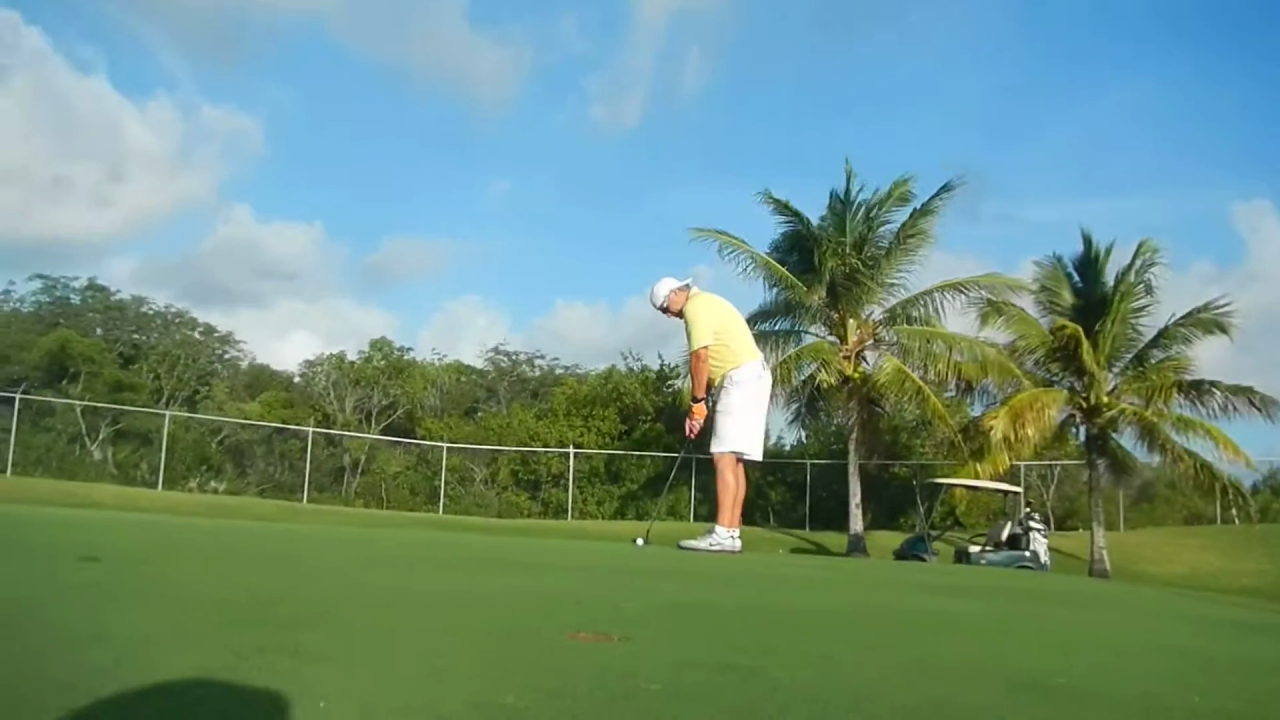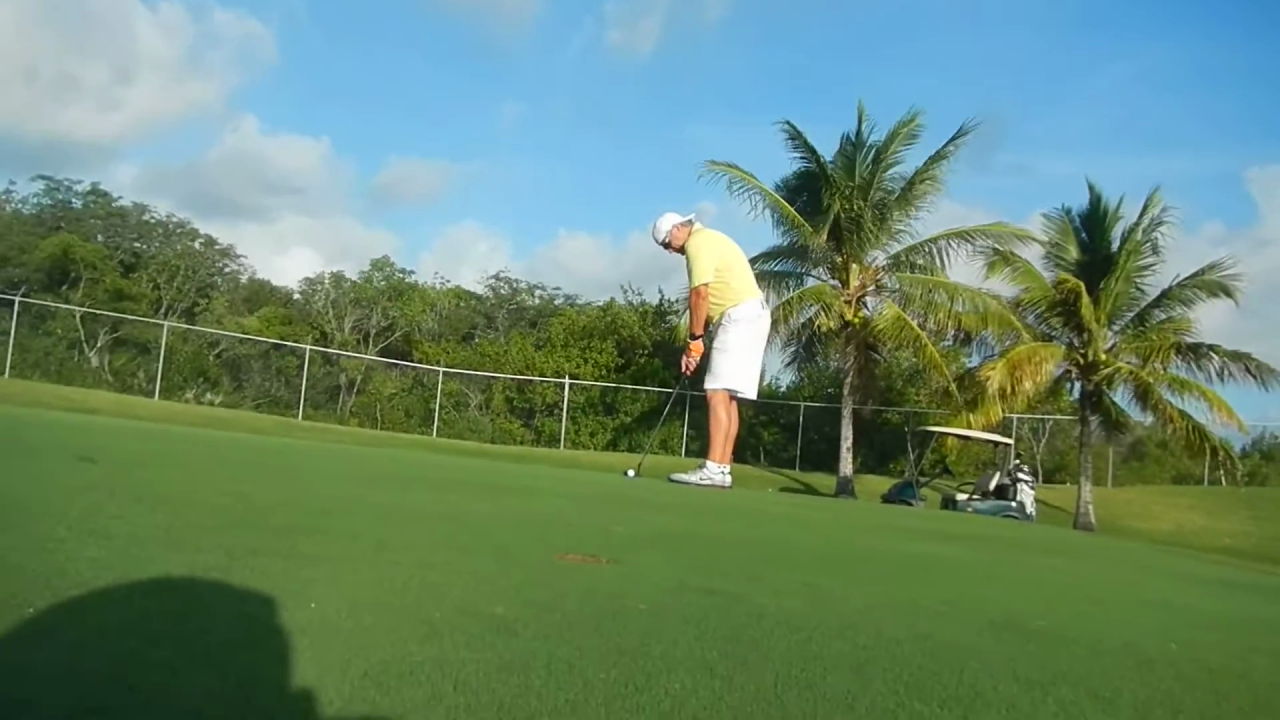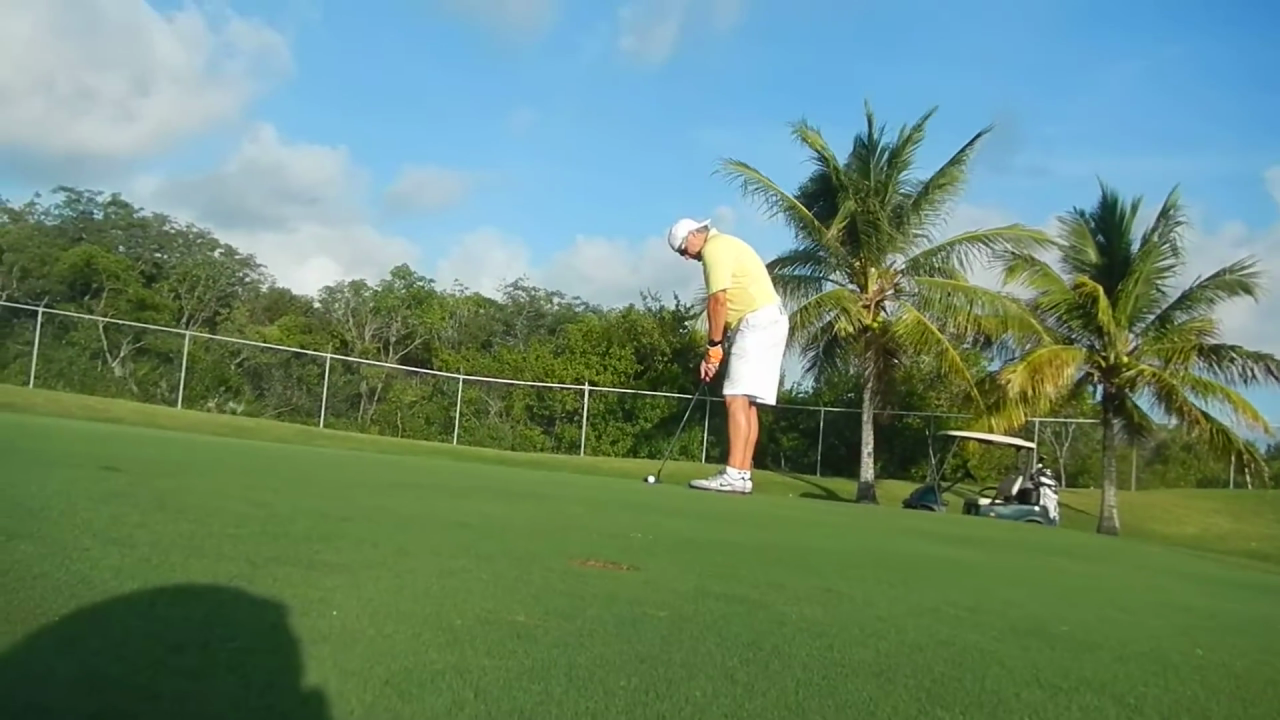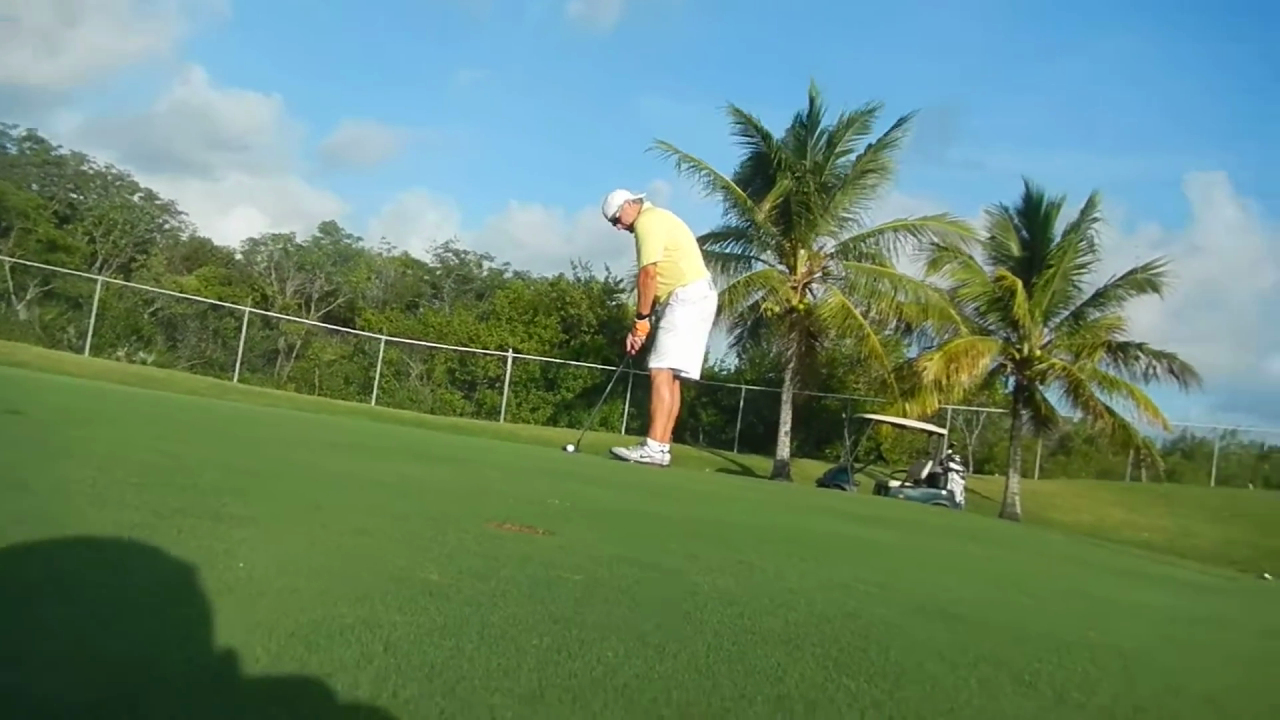
dt=0.4s
person 1, frame 1
left shoulder: (695, 305)
right shoulder: (704, 304)
left elbow: (700, 358)
right elbow: (710, 360)
left wrist: (697, 403)
right wrist: (700, 404)
left hip: (742, 378)
right hip: (745, 379)
left knee: (725, 456)
right knee: (732, 459)
left ankle: (723, 533)
right ankle: (731, 533)
person 1, frame 2
left shoulder: (698, 242)
right shoulder: (706, 241)
left elbow: (700, 295)
right elbow: (709, 298)
left wrist: (694, 341)
right wrist: (698, 341)
left hip: (740, 317)
right hip: (744, 317)
left knee: (718, 392)
right knee: (727, 395)
left ankle: (714, 469)
right ankle: (722, 468)
person 1, frame 3
left shoulder: (714, 247)
right shoulder: (722, 247)
left elbow: (718, 301)
right elbow: (727, 303)
left wrist: (713, 347)
right wrist: (716, 347)
left hip: (759, 322)
right hip: (762, 323)
left knee: (737, 398)
right knee: (746, 401)
left ankle: (733, 474)
right ankle: (743, 474)
person 1, frame 4
left shoulder: (648, 220)
right shoulder: (656, 220)
left elbow: (648, 274)
right elbow: (657, 276)
left wrist: (640, 320)
right wrist: (645, 320)
left hip: (689, 297)
right hip: (693, 298)
left knee: (663, 370)
right knee: (672, 374)
left ankle: (654, 447)
right ankle: (661, 448)
